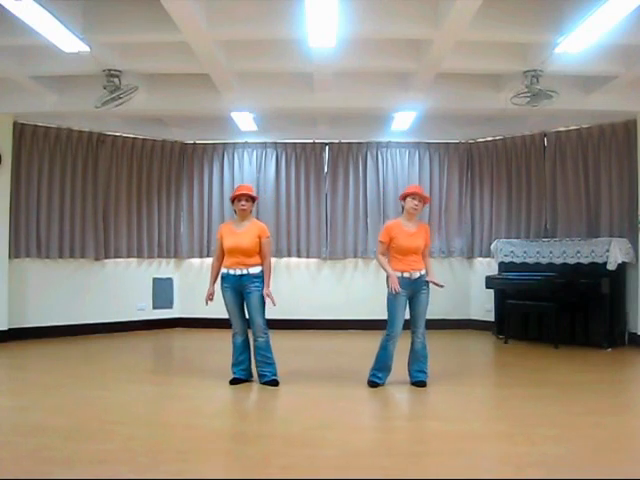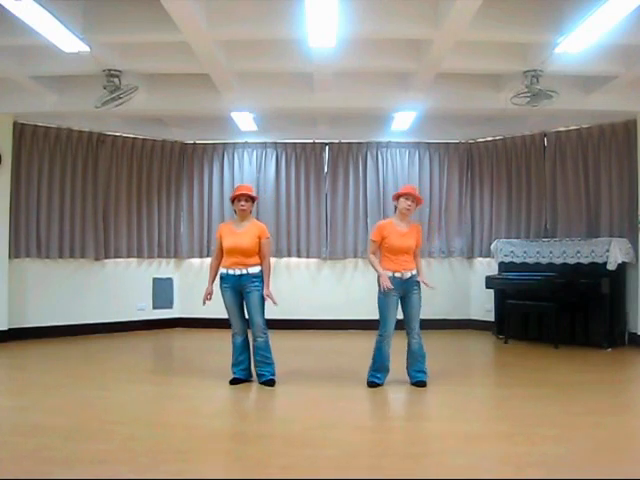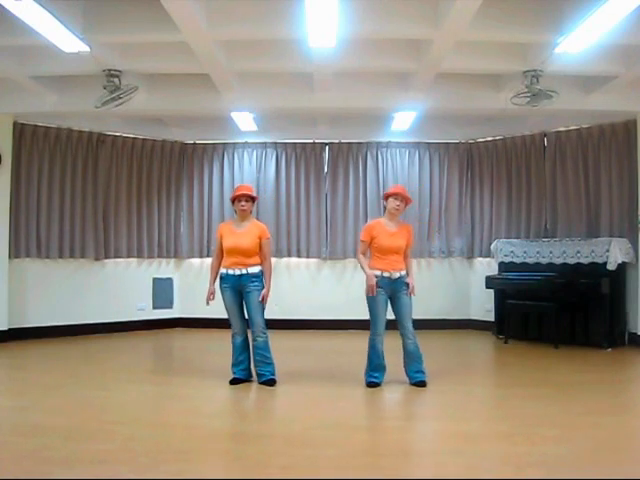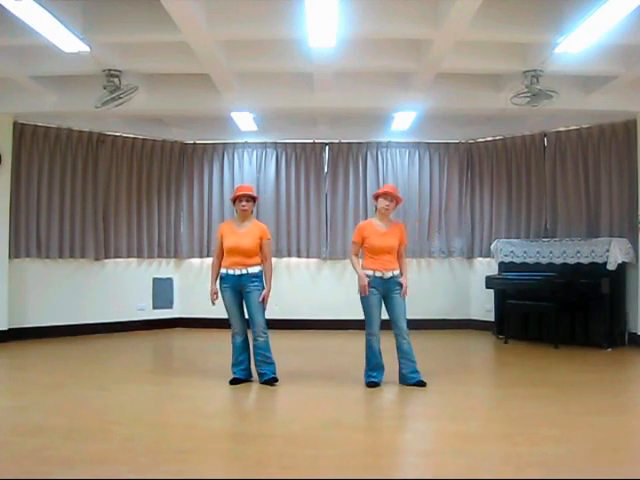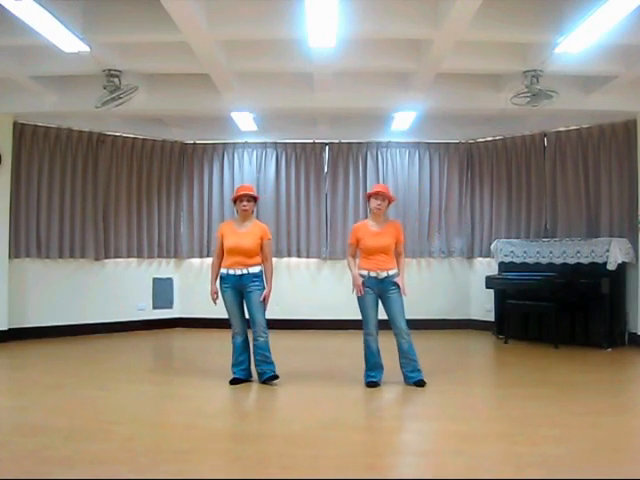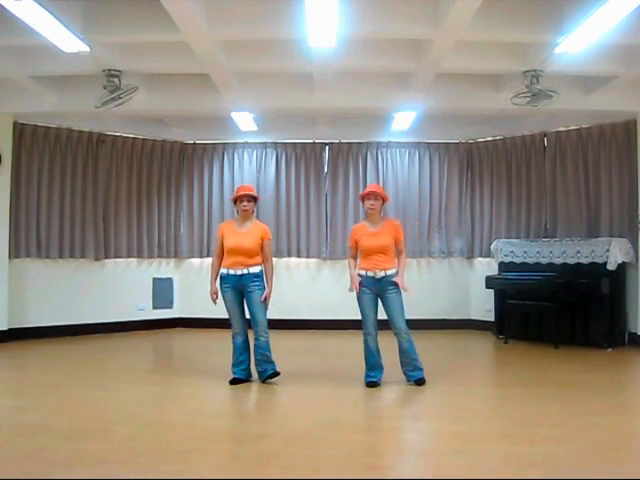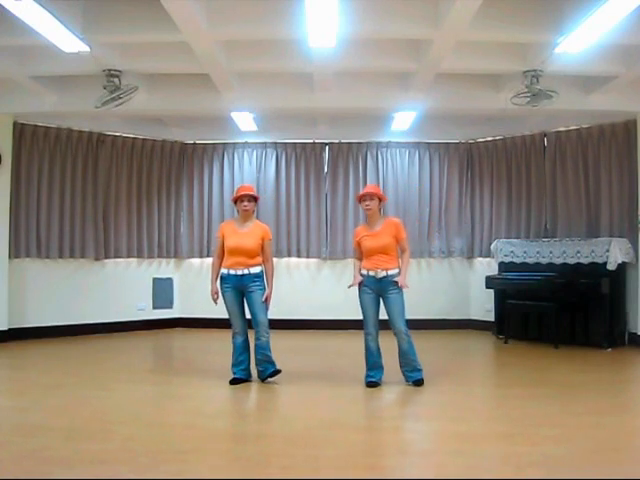
dt=0.2s
person 1, frame 1
left shoulder: (424, 229)
right shoulder: (391, 226)
right elbow: (380, 255)
left wrist: (430, 275)
right wrist: (390, 274)
left hip: (420, 282)
right hip: (399, 282)
left knee: (419, 331)
right knee: (394, 331)
left ankle: (418, 374)
right ankle: (378, 375)
person 1, frame 2
left shoulder: (416, 229)
right shoulder: (382, 226)
right elbow: (372, 254)
left wrist: (421, 275)
right wrist: (381, 273)
left hip: (411, 281)
right hip: (390, 282)
left knee: (414, 330)
right knee: (386, 331)
left ankle: (417, 374)
right ankle: (377, 375)
person 1, frame 3
left shoulder: (406, 229)
right shoulder: (372, 226)
right elbow: (360, 254)
left wrist: (411, 277)
right wrist: (368, 273)
left hip: (400, 281)
right hip: (378, 281)
left knee: (408, 330)
right knee: (377, 331)
left ankle: (415, 374)
right ankle: (375, 375)
person 1, frame 4
left shoulder: (399, 228)
right shoulder: (363, 227)
left elbow: (401, 256)
right elbow: (354, 255)
left wrist: (404, 277)
right wrist: (360, 274)
left hip: (393, 281)
right hip: (371, 281)
left knee: (402, 329)
right knee: (373, 331)
left ankle: (410, 375)
right ankle: (374, 375)
person 1, frame 5
left shoulder: (395, 227)
right shoulder: (358, 228)
left elbow: (400, 255)
right elbow: (351, 256)
left wrist: (401, 276)
right wrist: (355, 274)
left hip: (390, 281)
right hip: (367, 281)
left knee: (401, 328)
right knee: (370, 331)
left ankle: (413, 374)
right ankle: (373, 375)
person 1, frame 6
left shoulder: (394, 225)
right shoulder: (357, 230)
left elbow: (401, 253)
right elbow: (352, 257)
left wrist: (400, 275)
right wrist: (353, 275)
left hip: (389, 280)
right hip: (366, 282)
left knee: (400, 327)
right knee: (369, 331)
left ankle: (414, 372)
right ankle: (373, 375)
person 1, frame 7
left shoulder: (394, 224)
right shoulder: (359, 231)
left elbow: (405, 251)
left wrist: (403, 275)
right wrist: (356, 274)
left hip: (391, 280)
right hip: (368, 282)
left knee: (400, 328)
right knee: (370, 330)
left ankle: (413, 373)
right ankle: (373, 374)
person 2, frame 1
left shoulder: (260, 228)
right shoulder: (224, 229)
left elbow: (266, 259)
right elbow: (218, 258)
left wrist: (266, 286)
right wrist: (211, 284)
left hip: (253, 279)
right hip: (229, 280)
left knee: (259, 328)
right knee: (238, 329)
left ankle: (267, 373)
right ankle: (241, 372)
person 2, frame 2
left shoulder: (260, 228)
right shoulder: (223, 228)
left elbow: (265, 260)
right elbow: (216, 258)
left wrist: (267, 286)
right wrist: (210, 284)
left hip: (252, 279)
right hip: (228, 280)
left knee: (259, 328)
right knee: (237, 329)
left ankle: (265, 373)
right ankle: (241, 372)
person 2, frame 3
left shoulder: (261, 228)
right shoulder: (223, 228)
left elbow: (266, 260)
right elbow: (217, 258)
left wrist: (267, 286)
right wrist: (211, 284)
left hip: (252, 279)
right hip: (228, 280)
left knee: (258, 327)
right knee: (237, 329)
left ankle: (265, 373)
right ankle: (241, 372)
person 2, frame 4
left shoulder: (261, 229)
right shoulder: (224, 228)
left elbow: (267, 260)
right elbow: (217, 258)
left wrist: (268, 287)
right wrist: (213, 283)
left hip: (252, 279)
right hip: (228, 279)
left knee: (259, 327)
right knee: (237, 329)
left ankle: (266, 372)
right ankle: (241, 372)
person 2, frame 5
left shoulder: (262, 229)
right shoulder: (224, 227)
left elbow: (267, 260)
right elbow: (217, 257)
left wrist: (268, 287)
right wrist: (213, 283)
left hip: (253, 279)
right hip: (229, 280)
left knee: (259, 327)
right knee: (237, 329)
left ankle: (266, 371)
right ankle: (241, 373)
person 2, frame 6
left shoulder: (262, 229)
right shoulder: (224, 227)
left elbow: (267, 261)
right elbow: (217, 257)
left wrist: (269, 287)
right wrist: (213, 283)
left hip: (253, 279)
right hip: (229, 280)
left knee: (260, 325)
right knee: (238, 329)
left ankle: (266, 369)
right ankle: (241, 373)
person 2, frame 7
left shoulder: (263, 229)
right shoulder: (224, 227)
left elbow: (268, 261)
right elbow: (217, 257)
left wrist: (269, 287)
right wrist: (213, 283)
left hip: (254, 279)
right hip: (229, 280)
left knee: (261, 325)
right knee: (238, 329)
left ankle: (266, 368)
right ankle: (241, 372)
